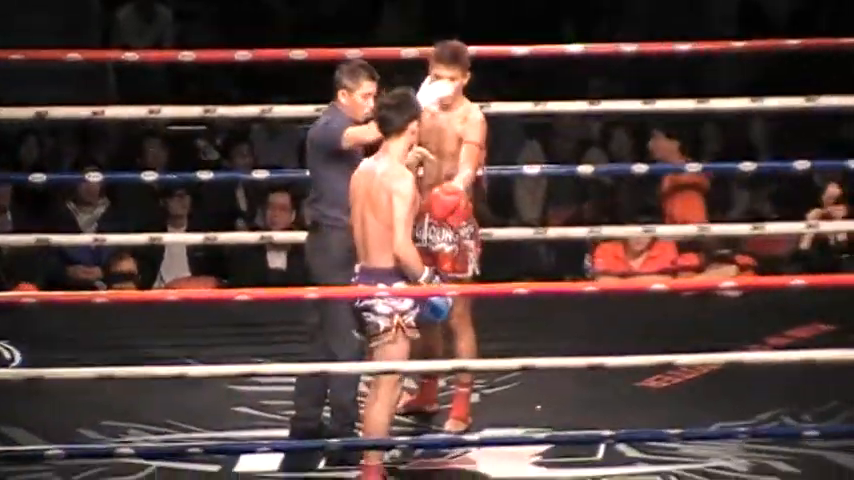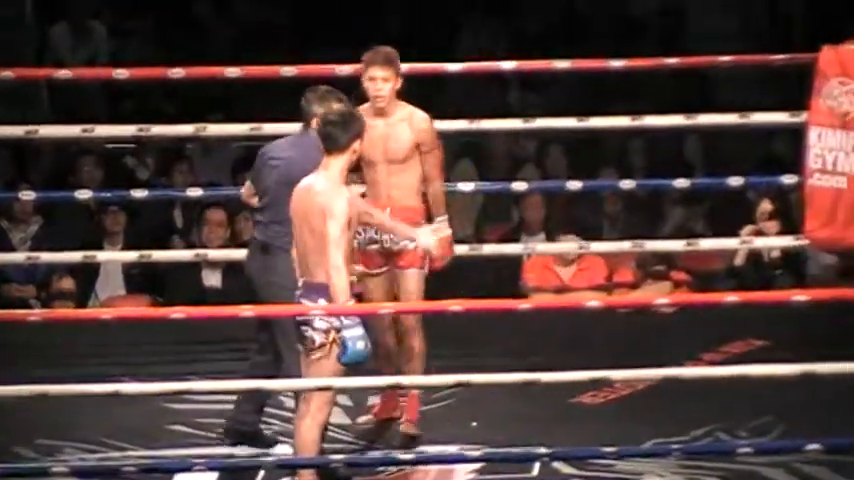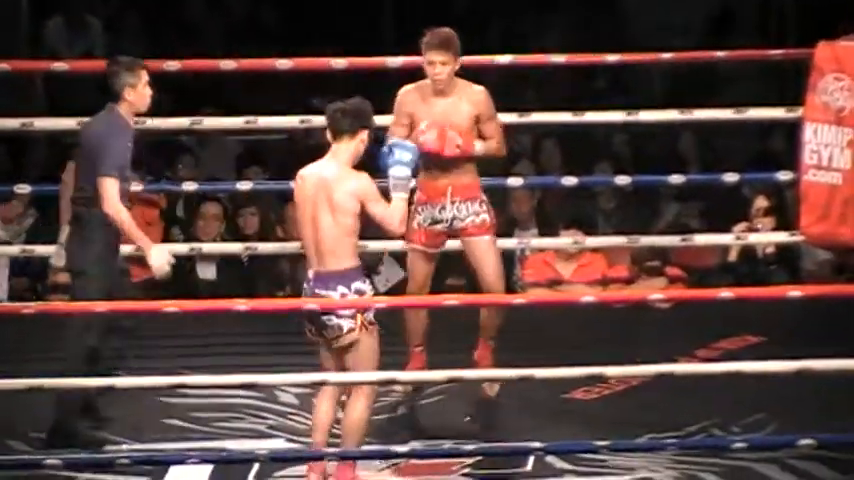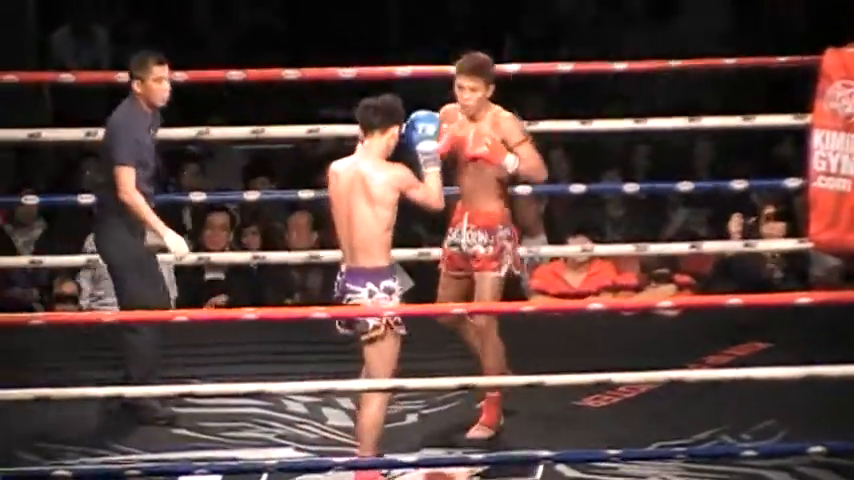
dt=1s
person 1, frame 1
left shoulder: (348, 130)
right shoulder: (326, 129)
right elbow: (367, 135)
left hip: (343, 240)
right hip: (332, 241)
left knee: (327, 336)
right knee: (345, 340)
left ankle: (307, 422)
right ankle: (343, 437)
person 1, frame 2
left shoulder: (271, 150)
right shoulder: (312, 161)
left elbow: (248, 195)
right elbow: (360, 210)
right wrist: (411, 234)
left hip: (263, 257)
right hip: (278, 263)
left knee: (269, 346)
right knee: (298, 355)
left ankle: (242, 423)
person 1, frame 3
left shoulder: (104, 124)
right shoulder: (113, 134)
left elbow: (71, 175)
right elbow: (111, 205)
left wrist: (67, 227)
right wrist: (149, 249)
left hip: (94, 237)
right hip: (96, 240)
left knee: (105, 319)
right knee: (85, 332)
left ankle: (83, 396)
right ankle: (65, 424)
person 1, frame 4
left shoulder: (148, 116)
right shoulder: (127, 122)
right elbow: (126, 190)
left wrist: (155, 228)
right wrist: (165, 233)
left hip: (128, 224)
right hip: (117, 226)
left knee: (156, 302)
right knee: (143, 310)
left ankle: (138, 385)
right ankle: (139, 397)
person 2, frame 1
left shoulder: (472, 119)
right shoulder: (423, 113)
left elbow: (467, 166)
left wrist: (457, 186)
left hip: (455, 225)
right hip: (422, 220)
left knee: (458, 317)
left ankle: (462, 404)
right ankle: (427, 392)
person 2, frame 2
left shoulder: (418, 122)
left elbow: (434, 179)
left wrist: (441, 226)
left hip: (409, 223)
right hip: (370, 224)
left knee: (409, 319)
right knee: (378, 321)
left ankle: (411, 407)
right ankle: (389, 399)
person 2, frame 3
left shoulder: (477, 96)
right shoulder: (408, 97)
left elbow: (498, 145)
left wrist: (471, 146)
right wrist: (416, 144)
left hip: (469, 198)
right hip: (428, 198)
left knee: (495, 289)
right knee: (415, 292)
left ankle: (484, 356)
right ankle: (416, 363)
person 2, frame 4
left shoulder: (505, 122)
right shoulder: (448, 115)
left elbow: (539, 173)
left wrist: (500, 158)
right wrist: (442, 152)
left hip: (492, 225)
right hip: (461, 221)
left knee: (483, 322)
right knee: (448, 312)
left ankle: (492, 412)
right ankle: (499, 373)
person 3, frame 1
left shoulder: (363, 170)
right shoulder: (401, 177)
right elbow: (402, 248)
right wrist: (430, 282)
left hip: (365, 281)
right hip: (390, 287)
left knee: (380, 385)
right knee: (387, 391)
person 3, frame 2
left shoulder: (303, 188)
right shoulder: (337, 195)
right elbow: (336, 265)
right wrist: (350, 322)
left hip: (307, 296)
right hip: (327, 302)
left knee: (310, 401)
right knee: (319, 406)
person 3, frame 3
left shoulder: (304, 176)
right shoulder: (356, 181)
right elbow: (397, 225)
right wrist: (401, 177)
left hip: (315, 284)
right hip: (347, 287)
left knee: (330, 384)
right knee: (364, 389)
person 3, frame 4
left shoulder: (336, 170)
right shoulder: (392, 174)
right elbow: (436, 201)
left wrist: (364, 146)
right wrist: (429, 154)
left hip: (347, 279)
right hip: (376, 285)
left knee: (374, 367)
right knee: (379, 386)
left ankle: (364, 452)
right ankle: (365, 471)
